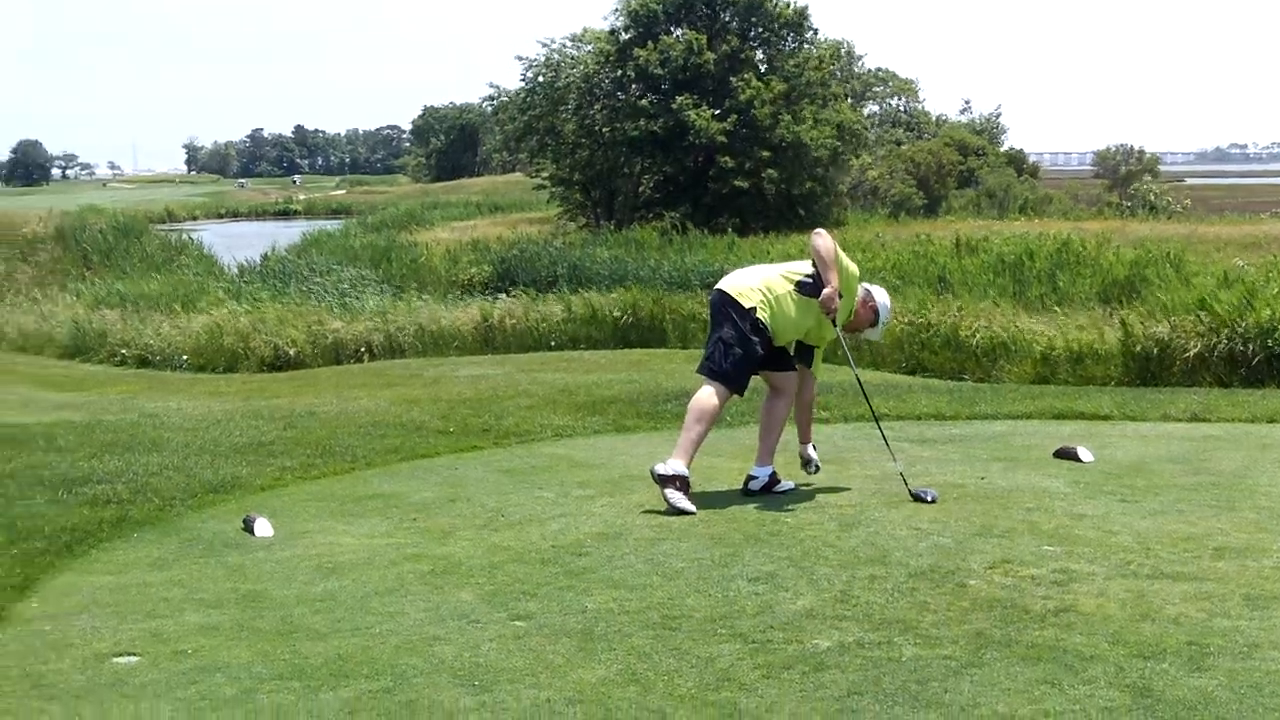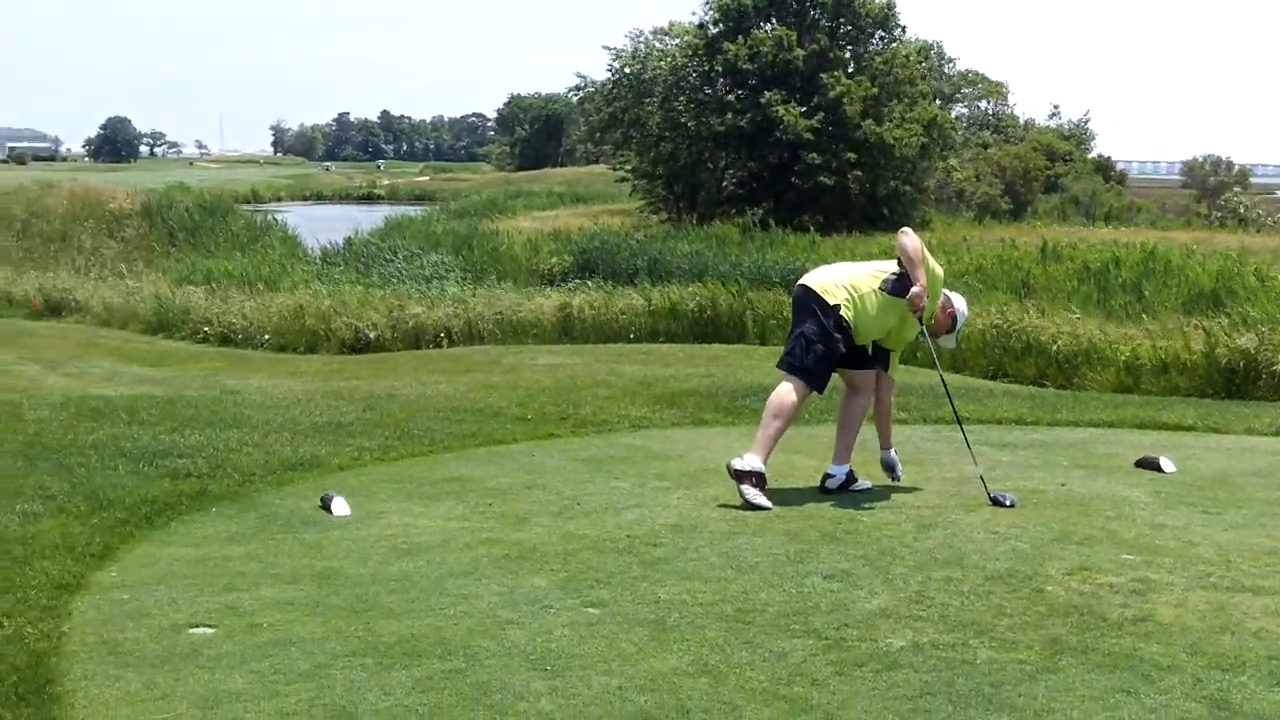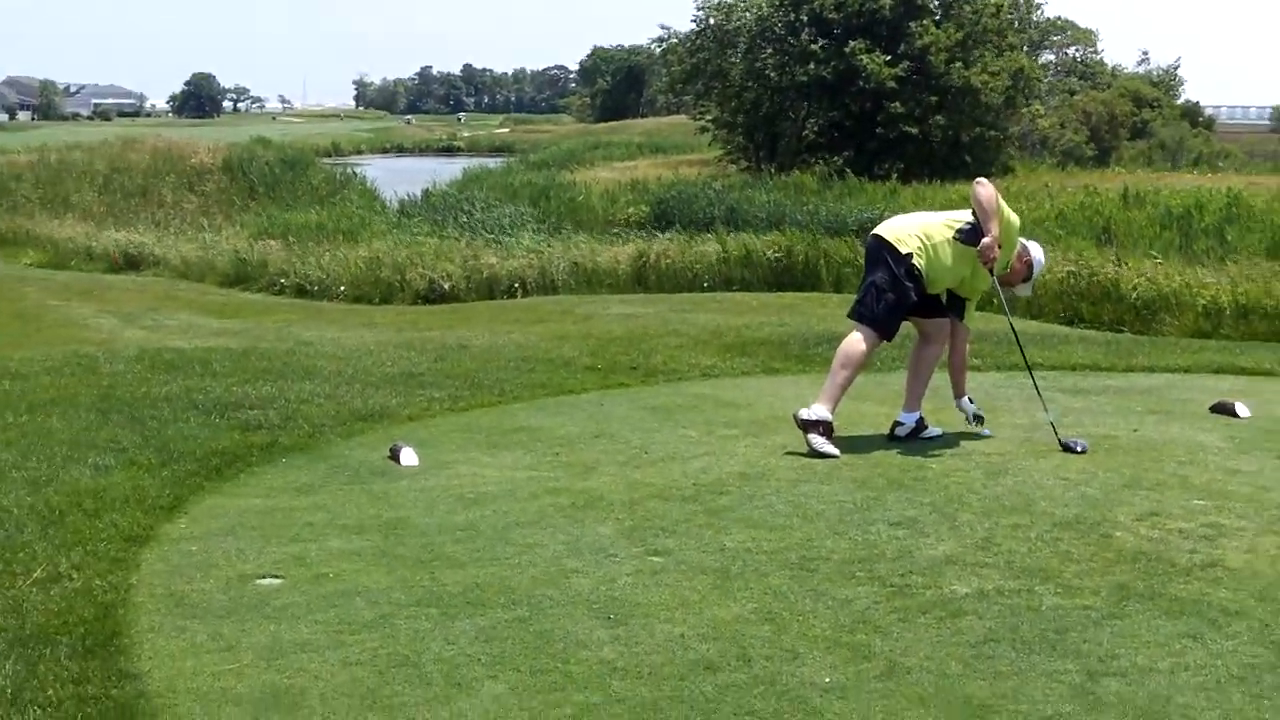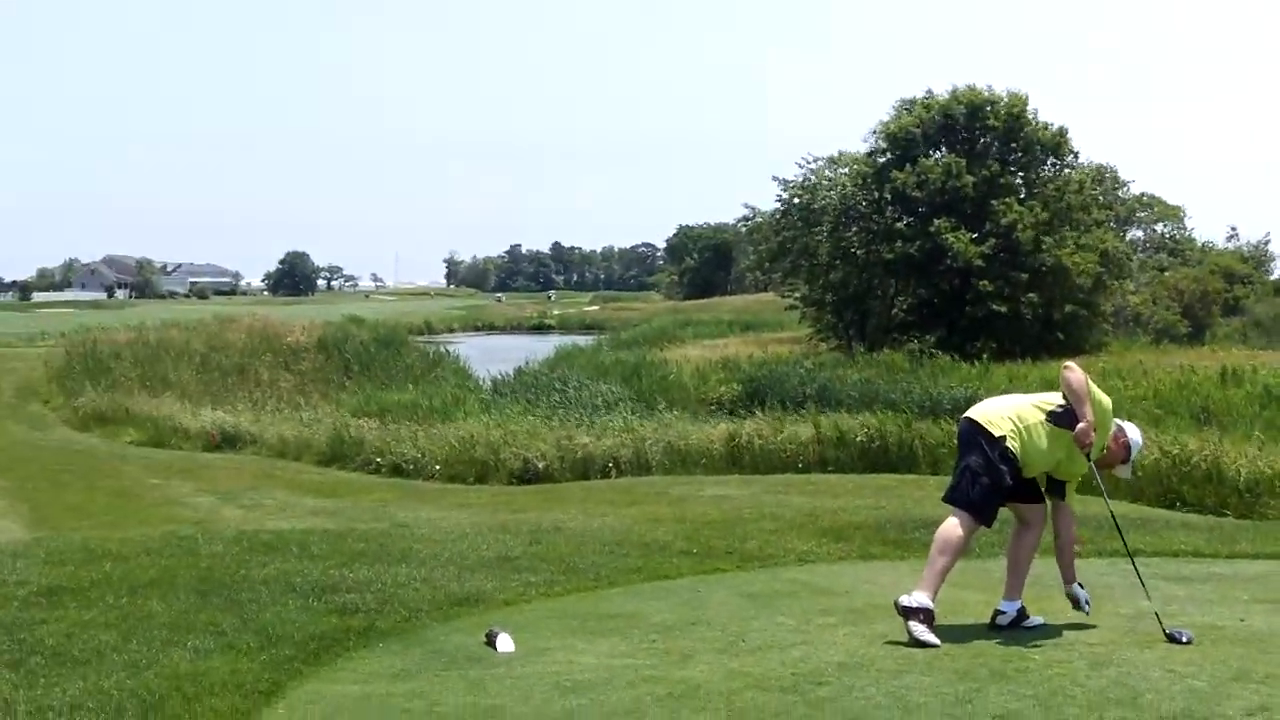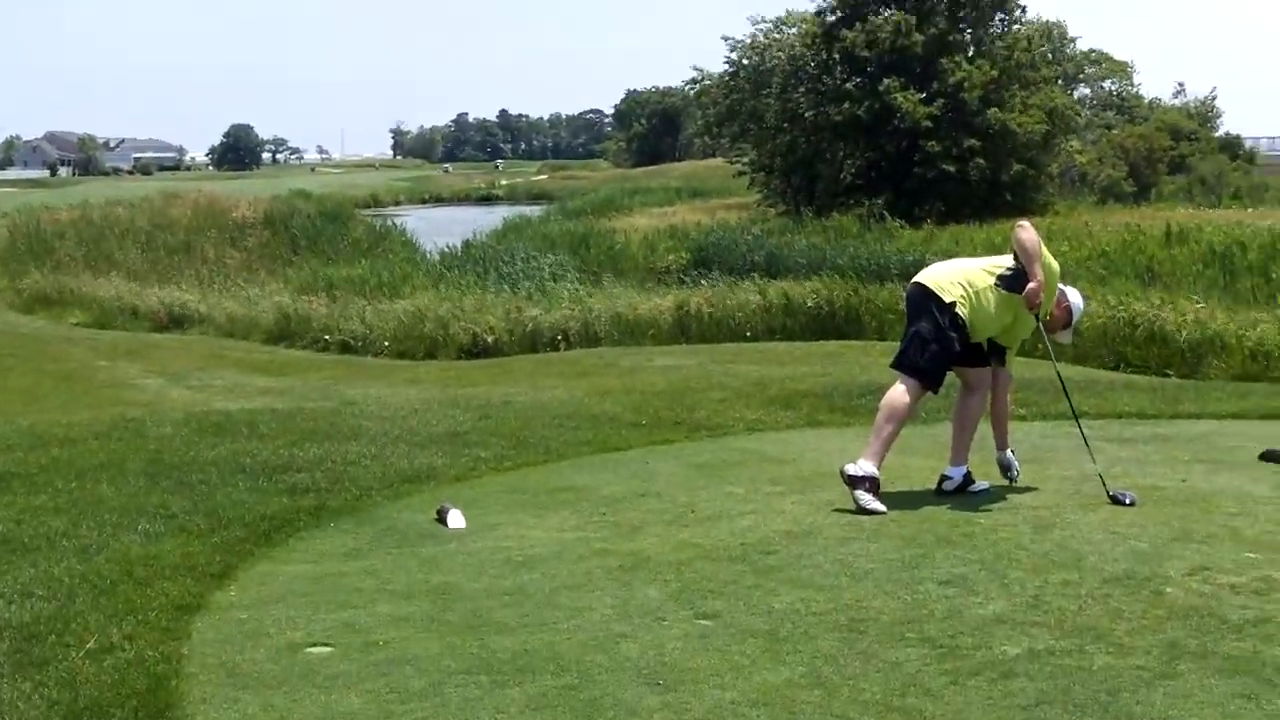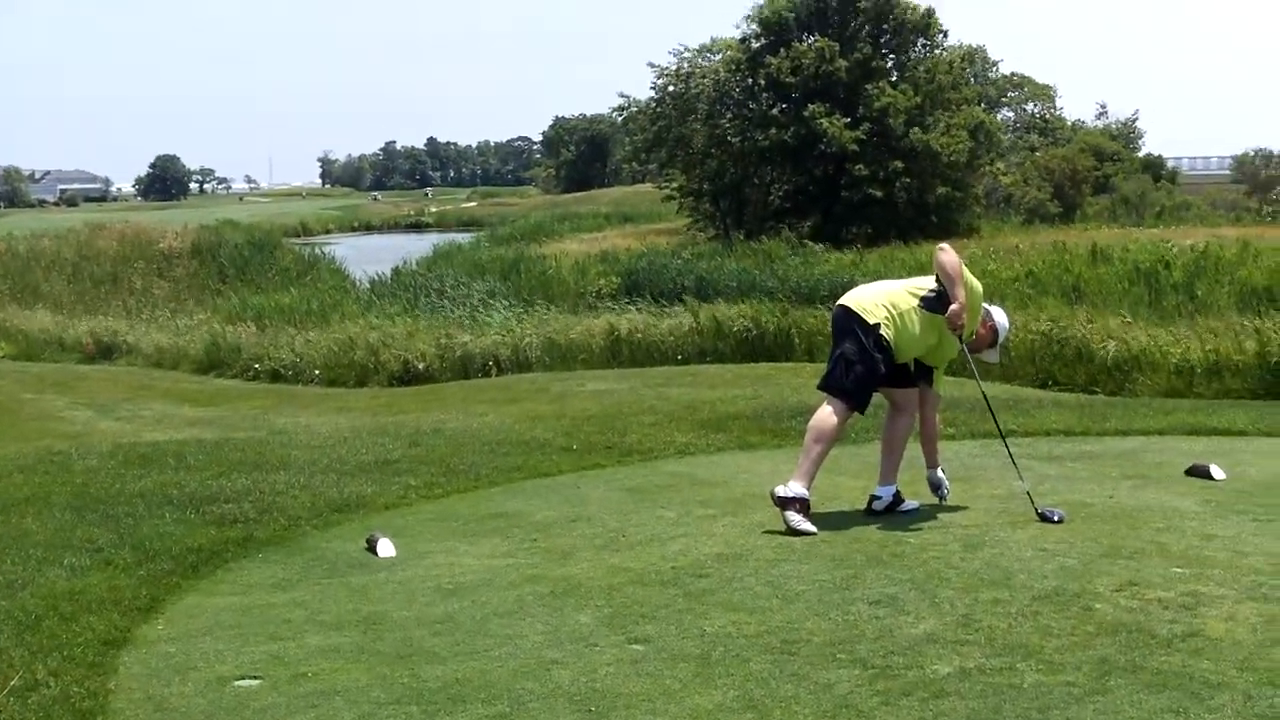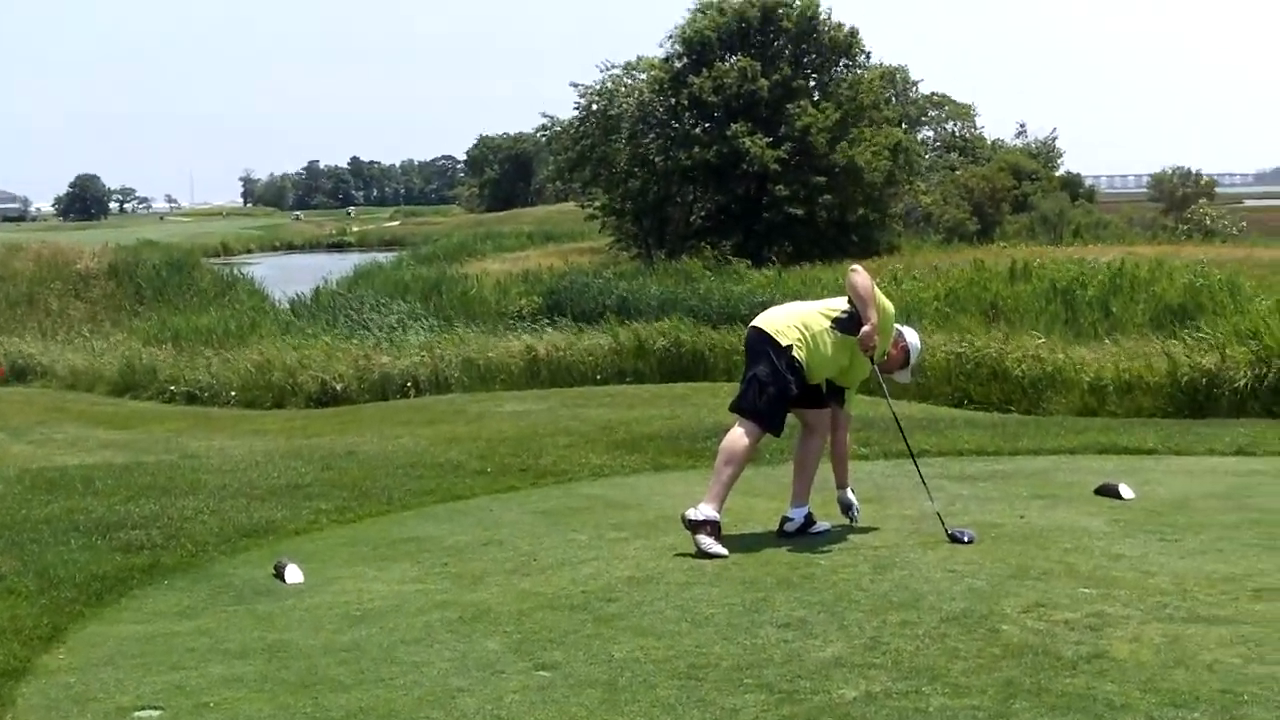
dt=0.5s
person 1, frame 1
left shoulder: (822, 330)
right shoulder: (849, 278)
left elbow: (805, 389)
right elbow: (818, 235)
left wrist: (805, 444)
right wrist: (831, 286)
right hip: (743, 299)
left knee: (786, 384)
right knee: (720, 386)
left ankle: (761, 474)
right ankle: (674, 471)
person 1, frame 2
left shoulder: (900, 332)
right shoulder: (934, 278)
left elbow: (883, 392)
right elbow: (905, 234)
left wrist: (887, 450)
right wrist: (920, 285)
right hip: (826, 296)
left knee: (863, 383)
right knee: (800, 383)
left ankle: (838, 473)
right ankle: (750, 467)
person 1, frame 3
left shoulder: (973, 282)
right shoulder: (1009, 229)
left elbow: (958, 342)
right elbow: (980, 185)
left wrist: (962, 399)
right wrist: (991, 236)
right hip: (899, 246)
left knee: (938, 330)
right knee: (870, 332)
left ankle: (909, 420)
right ankle: (818, 416)
person 1, frame 4
left shoulder: (1073, 464)
right shoulder: (1102, 410)
left elbow: (1064, 525)
right elbow: (1069, 369)
left wrist: (1071, 584)
right wrist: (1086, 421)
right hip: (992, 429)
left knee: (1034, 516)
right knee: (967, 517)
left ankle: (1009, 609)
right ankle: (918, 603)
person 1, frame 5
left shoulder: (1016, 326)
right shoulder: (1049, 274)
left elbow: (999, 390)
right elbow: (1022, 228)
left wrist: (1003, 450)
right wrist: (1036, 280)
right hip: (940, 294)
left knee: (979, 381)
right knee: (914, 383)
left ankle: (956, 474)
right ankle: (864, 471)
person 1, frame 6
left shoulder: (943, 347)
right shoulder: (973, 293)
left elbow: (927, 410)
right elbow: (943, 251)
left wrist: (934, 469)
right wrist: (958, 302)
right hip: (866, 316)
left knee: (907, 402)
right knee: (841, 404)
left ankle: (885, 494)
right ankle: (794, 492)
person 1, frame 7
left shoulder: (855, 367)
right shoulder: (885, 316)
left elbow: (839, 431)
right elbow: (855, 272)
left wrist: (843, 490)
right wrist: (870, 324)
right hip: (779, 336)
left knee: (819, 423)
right knee: (752, 427)
left ankle: (797, 516)
right ankle: (705, 515)
